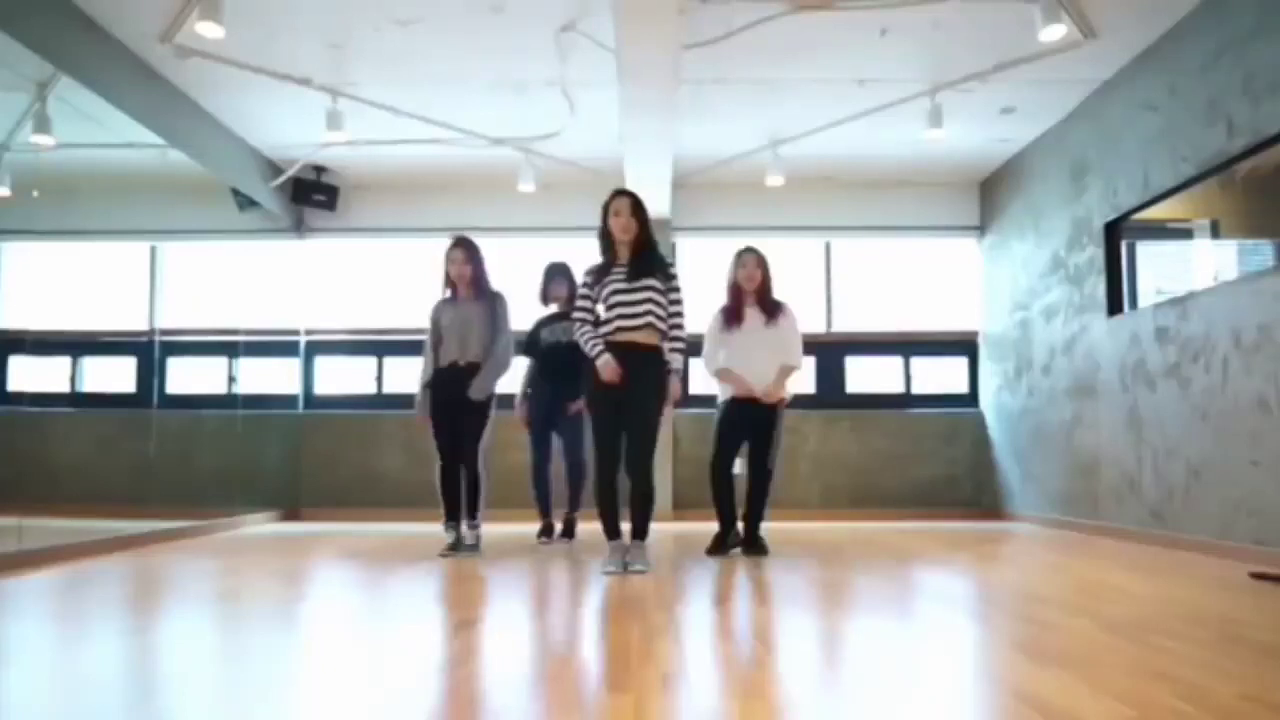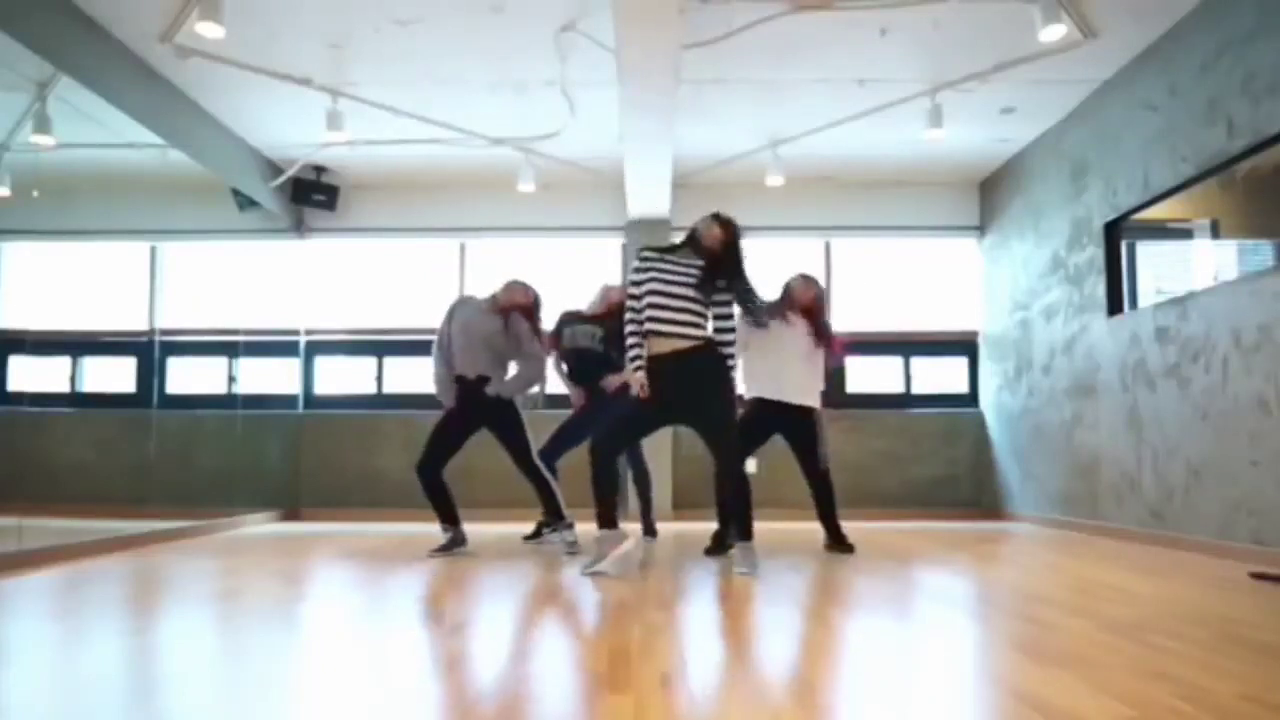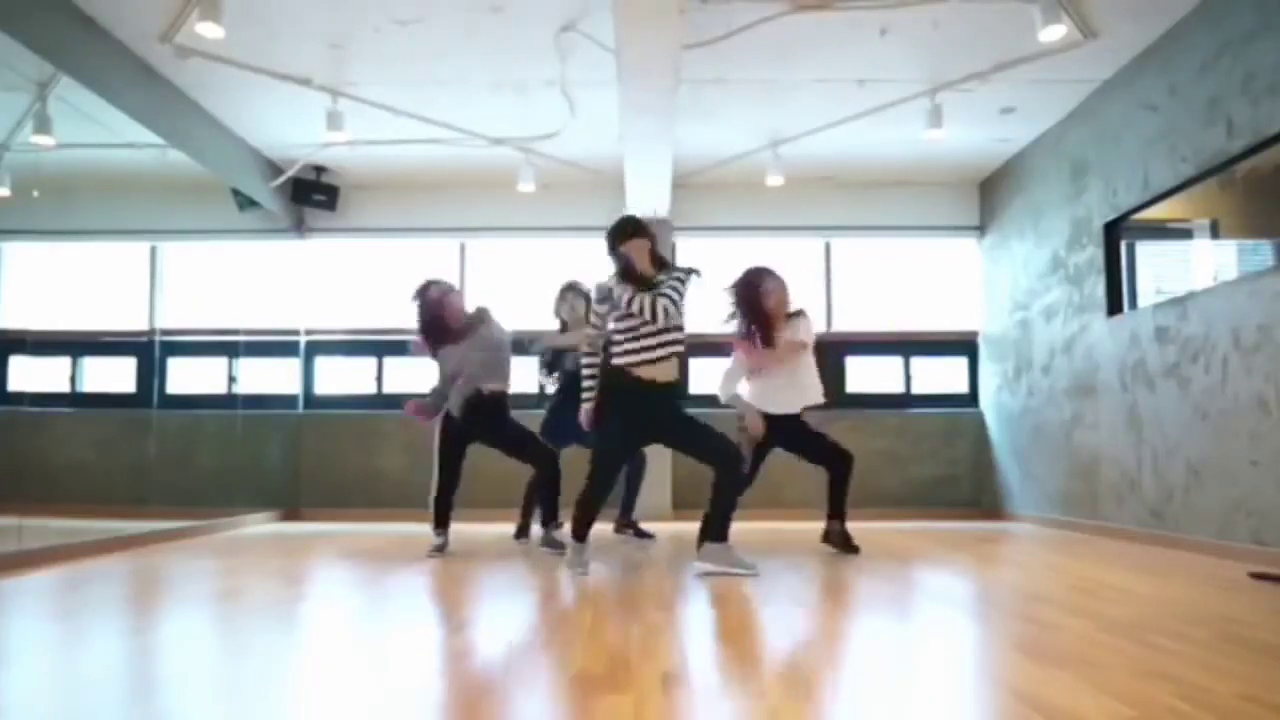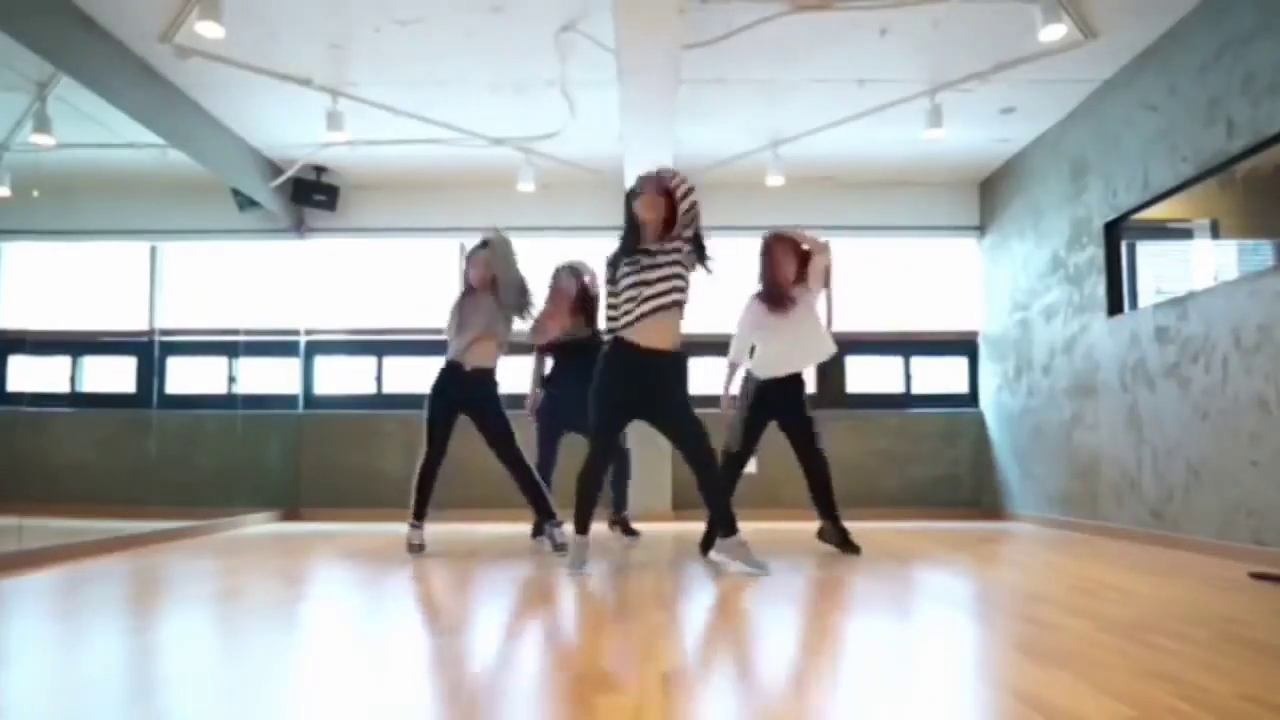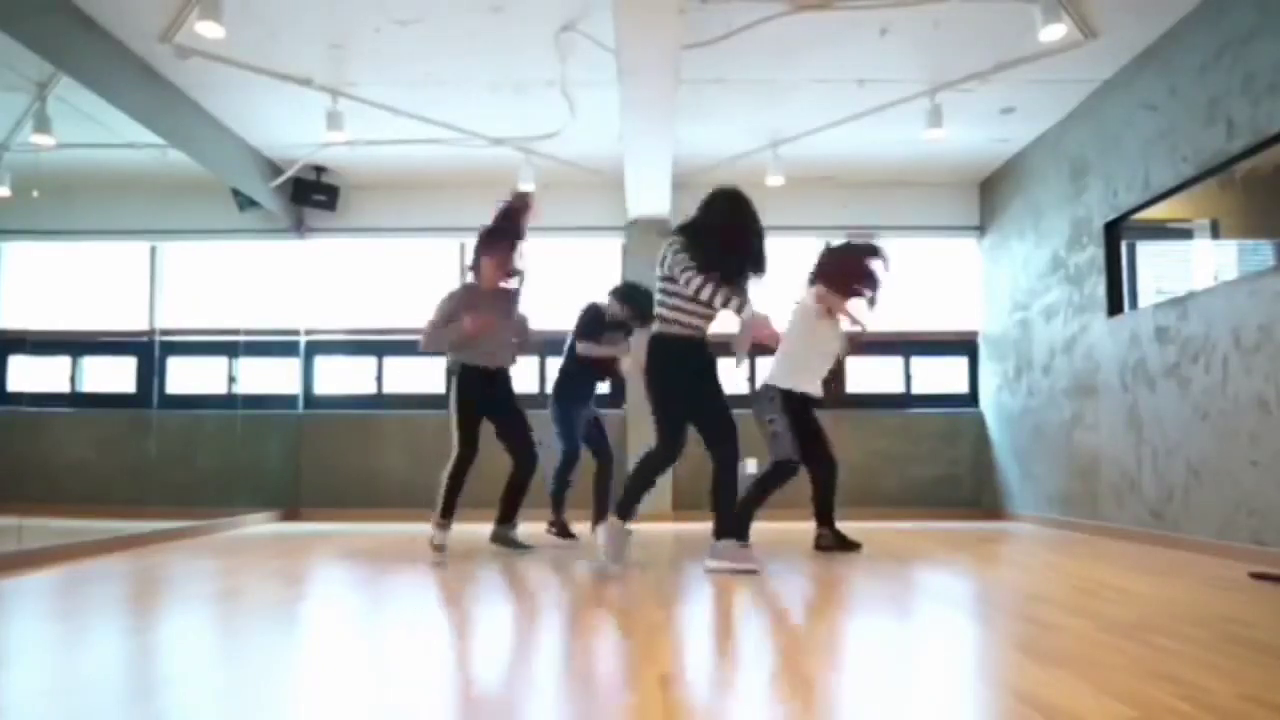
dt=1s
person 1, frame 1
left shoulder: (662, 268)
right shoulder: (595, 274)
left elbow: (676, 325)
right elbow: (581, 324)
left wrist: (675, 372)
right wrist: (600, 356)
left hip: (648, 366)
right hip: (609, 367)
left knee: (640, 462)
right knee: (607, 461)
left ankle: (638, 543)
right ankle: (614, 544)
person 1, frame 2
left shoulder: (716, 274)
right shoulder: (647, 260)
left elbow: (726, 332)
right elbow: (632, 318)
left wrist: (729, 384)
right wrist: (636, 367)
left hip: (703, 370)
right hip: (658, 374)
left knee: (728, 458)
right knee: (603, 445)
left ankle: (744, 545)
right ankle: (609, 536)
person 1, frame 3
left shoulder: (674, 277)
right shoulder: (608, 292)
left elbow: (663, 313)
right elbow: (592, 349)
left wrist: (619, 293)
right wrist: (588, 400)
left hip: (664, 399)
right hip: (622, 396)
left knee: (731, 459)
right knee: (601, 477)
left ankle: (714, 547)
right ankle: (578, 544)
person 1, frame 4
left shoulder: (681, 246)
right shoulder: (621, 259)
left elbow: (688, 202)
right elbow: (612, 318)
left wrist: (665, 180)
left hip: (666, 368)
right hip: (623, 363)
left knee: (702, 454)
right knee: (599, 455)
left ankle: (728, 540)
right ankle: (580, 540)
person 1, frame 5
left shoulder: (725, 257)
right shoulder: (679, 249)
left elbow: (734, 290)
right elbow: (693, 283)
left wrist: (751, 321)
right wrist: (750, 314)
left hip: (698, 356)
right hip: (668, 353)
left knee: (725, 448)
right knee: (671, 444)
left ankle: (725, 544)
right ankle: (618, 522)
person 2, frame 1
left shoulder: (493, 302)
right shoulder: (441, 308)
left elbow: (503, 348)
right elbow: (430, 352)
left wrist: (483, 383)
right wrist: (424, 393)
left hip: (475, 386)
right hip: (444, 385)
left knee: (470, 455)
right knee: (448, 459)
left ankle: (472, 528)
right ankle: (454, 531)
person 2, frame 2
left shoulder: (514, 323)
right shoulder: (462, 306)
left elbow: (535, 364)
right elbow: (442, 349)
left wrist: (503, 389)
right wrist: (446, 390)
left hip: (494, 399)
right hip: (463, 399)
left knee: (529, 464)
right knee: (427, 467)
left ankle: (563, 528)
right ankle: (454, 533)
person 2, frame 3
left shoulder: (484, 323)
right shoulder: (443, 342)
left elbow: (497, 345)
right wrist: (427, 405)
left hip: (493, 412)
right hip: (458, 416)
left knee: (547, 459)
right knee: (446, 480)
left ankle: (549, 530)
right ankle: (441, 535)
person 2, frame 4
left shoulder: (505, 297)
right shoulder: (462, 303)
left elbow: (506, 261)
left wrist: (495, 241)
left hip: (481, 384)
right hip: (450, 380)
left knee: (512, 456)
right knee: (433, 455)
left ankle: (550, 523)
right ankle: (416, 525)
person 2, frame 5
left shoulder: (508, 299)
right shoulder: (459, 298)
right elbow: (429, 340)
right wrist: (461, 329)
left hip: (499, 383)
right hip: (467, 380)
left knee: (526, 455)
right knee: (464, 452)
left ankle: (504, 526)
right ankle: (442, 526)
person 3, frame 1
left shoulder: (780, 312)
right shoulder: (724, 315)
left elbow: (793, 354)
right elbow: (710, 359)
left wrist: (777, 385)
right wrist: (736, 381)
left hip: (769, 400)
right hip: (735, 399)
left knee: (761, 467)
right knee: (720, 464)
left ankle: (752, 531)
right ankle: (727, 530)
person 3, frame 2
left shoulder: (813, 330)
left elbow: (816, 374)
right elbow: (734, 350)
left wrist: (813, 403)
left hip: (802, 407)
right hip: (763, 403)
left knee: (818, 471)
left ankle: (834, 534)
right ankle: (724, 532)
person 3, frame 3
left shoulder: (799, 322)
right shoulder: (750, 340)
left elbow: (797, 347)
right elbow: (726, 388)
left wrist: (762, 361)
right wrist: (748, 412)
left hip: (792, 419)
right hip: (762, 418)
left knee: (841, 460)
left ankle: (835, 528)
person 3, frame 4
left shoulder: (807, 291)
right shoulder: (758, 304)
left elbow: (822, 253)
right elbow: (739, 349)
left wrist: (794, 238)
right wrist: (726, 388)
left hip: (792, 385)
right hip: (762, 385)
left knee: (812, 455)
right knee: (735, 455)
left ankle: (831, 525)
right ankle: (716, 527)
person 3, frame 5
left shoulder: (829, 317)
right shoulder: (812, 305)
right elbow: (822, 296)
right wrist: (846, 313)
left hip: (800, 399)
right hip: (777, 395)
left knee: (824, 464)
right knee: (787, 463)
left ankle: (827, 531)
right ankle: (736, 524)
person 4, frame 1
right shoulder: (541, 325)
right elbow: (533, 363)
left wrist: (586, 395)
right wrist: (522, 397)
left hip: (570, 399)
right hip: (541, 399)
left knee: (574, 455)
right knee: (540, 460)
left ankle: (570, 517)
right ankle: (546, 521)
person 4, frame 2
left shoulder: (616, 325)
right shoulder: (568, 320)
right elbow: (556, 357)
left wrist: (621, 376)
right wrist: (570, 386)
left hip: (616, 400)
right hip: (589, 403)
left knee: (635, 459)
right knee: (546, 456)
left ankle: (647, 520)
right ankle: (550, 520)
person 4, frame 3
right shoulder: (558, 341)
right elbow: (546, 373)
right wrist: (552, 382)
right hip: (562, 415)
left knee: (636, 459)
left ankle: (625, 521)
right ankle: (524, 523)
person 4, frame 4
left shoulder: (588, 309)
left elbow: (596, 292)
right elbow: (540, 354)
left wrist: (584, 271)
right wrist: (535, 393)
left hip: (588, 399)
right hip: (556, 399)
left knee: (618, 454)
right knee: (545, 461)
left ankle: (619, 517)
right ankle: (542, 519)
person 4, frame 5
left shoulder: (619, 324)
right shoulder: (594, 314)
right elbow: (581, 347)
right wrist: (617, 351)
left hip: (584, 398)
right hip: (568, 395)
left knee: (605, 456)
right knee: (571, 451)
left ankle: (601, 518)
right ankle: (556, 518)
